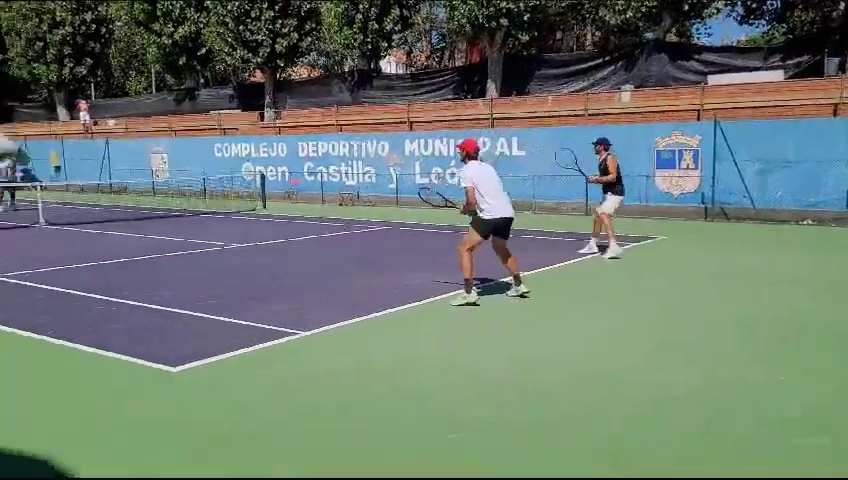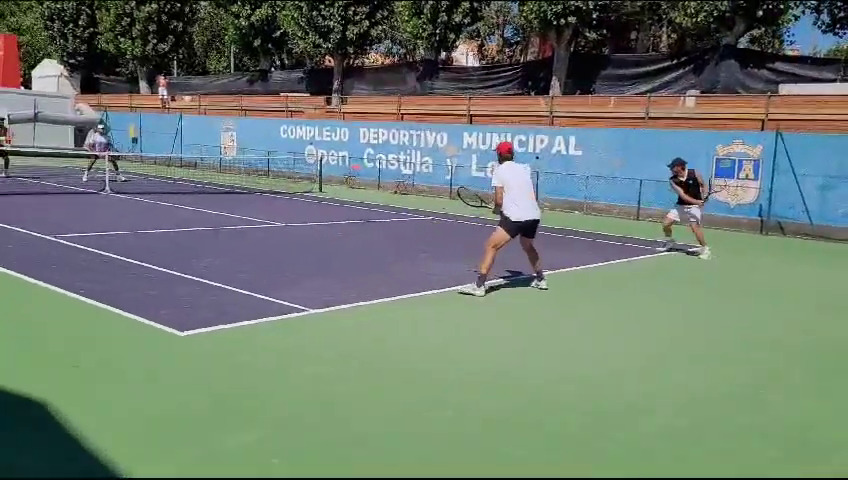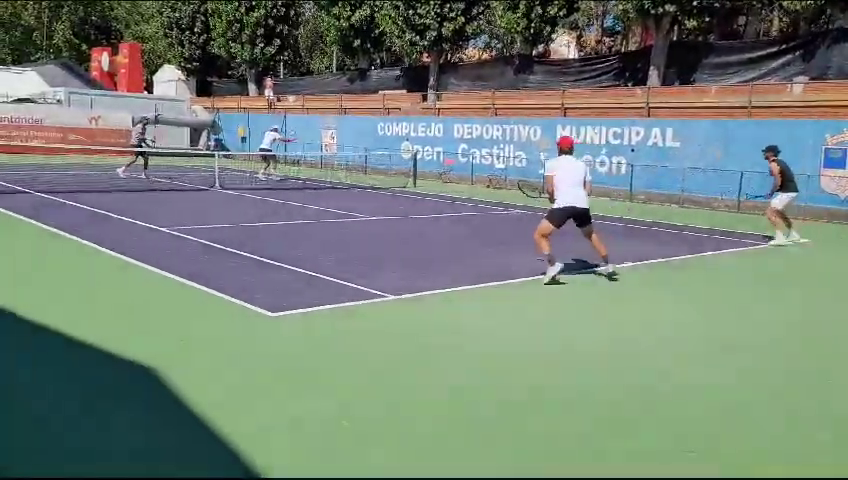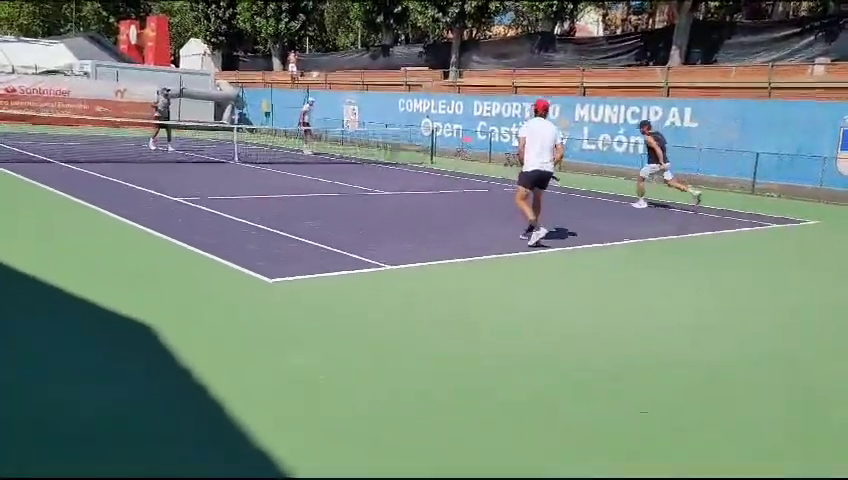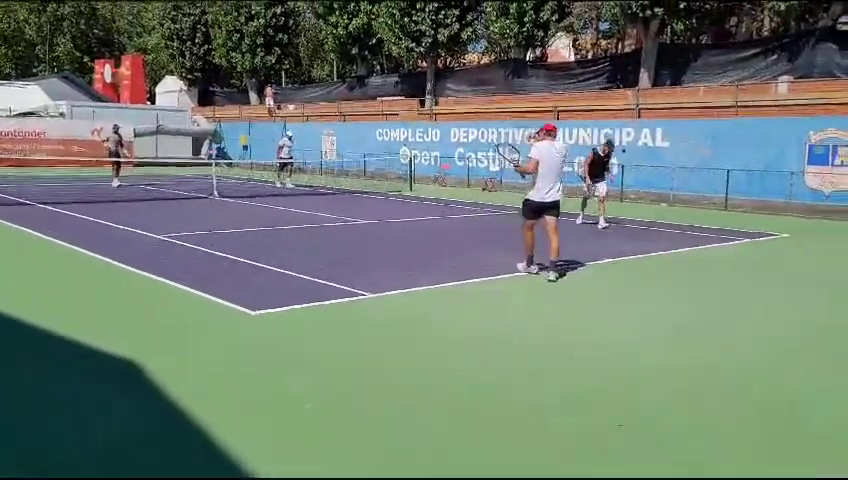
dt=1s
person 1, frame 1
left shoulder: (466, 171)
right shoulder: (488, 167)
left elbow: (472, 201)
left wrist: (465, 209)
right wrist: (473, 208)
left hip: (490, 216)
right hip: (507, 213)
left knee: (464, 249)
right knee: (501, 249)
left ankle: (469, 292)
right ankle: (518, 285)
person 1, frame 2
left shoulder: (499, 170)
right shoulder: (525, 169)
left elbow: (499, 199)
left wrist: (498, 209)
left hip: (516, 218)
right hip: (534, 216)
left knee: (491, 247)
right knee: (528, 246)
left ankle: (479, 285)
right ankle: (540, 279)
person 1, frame 3
left shoulder: (552, 163)
right shoulder: (582, 165)
left elbow: (549, 189)
right elbow: (587, 190)
left wrist: (552, 198)
left hip: (562, 206)
right hip: (582, 205)
left knee: (539, 235)
right knee: (591, 234)
left ankle: (552, 265)
right ankle: (607, 265)
person 1, frame 4
left shoulder: (527, 125)
right shoulder: (553, 128)
left elbow: (521, 149)
right elbow: (560, 152)
left wrist: (522, 163)
left hip: (531, 169)
right hip: (547, 170)
left knee: (520, 199)
right knee: (537, 199)
left ankle: (537, 229)
right ankle: (531, 232)
person 1, frame 5
left shoulder: (538, 146)
right shoulder: (562, 148)
left elbow: (531, 169)
left wrist: (520, 168)
left hip: (536, 197)
right hip: (553, 198)
left knee: (528, 229)
right knee: (552, 233)
left ankle: (530, 264)
right ankle: (553, 270)
